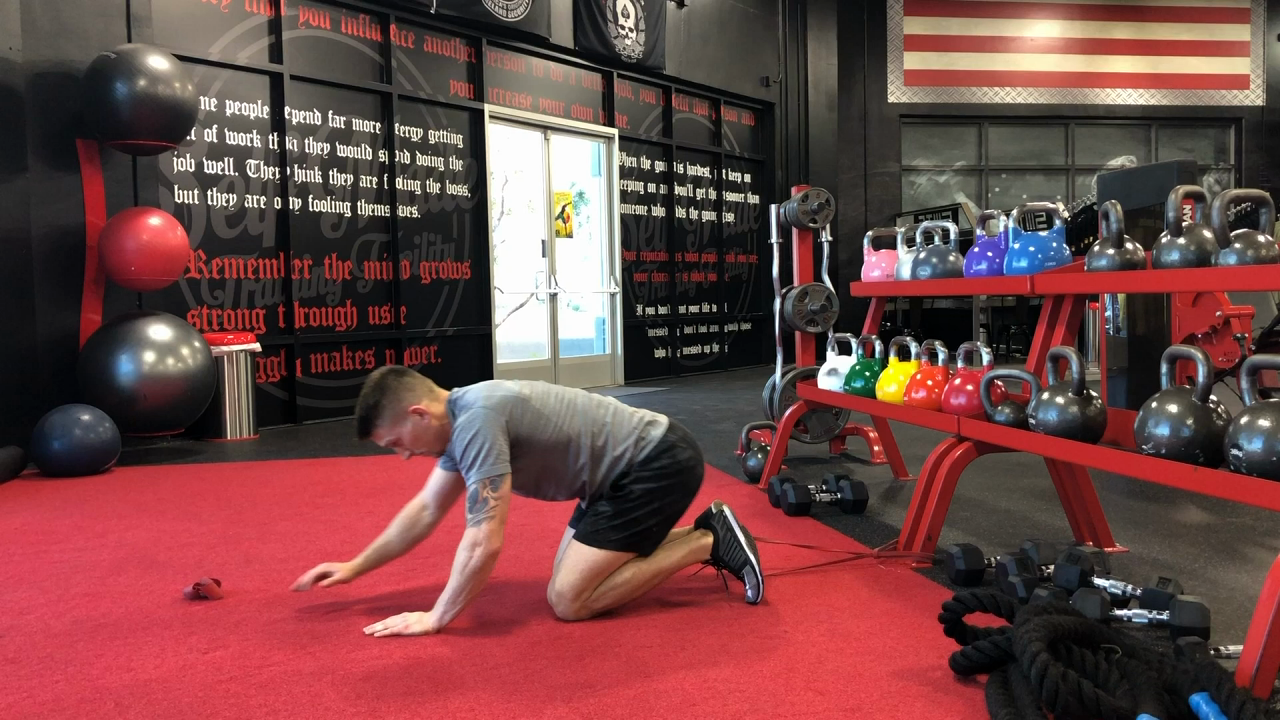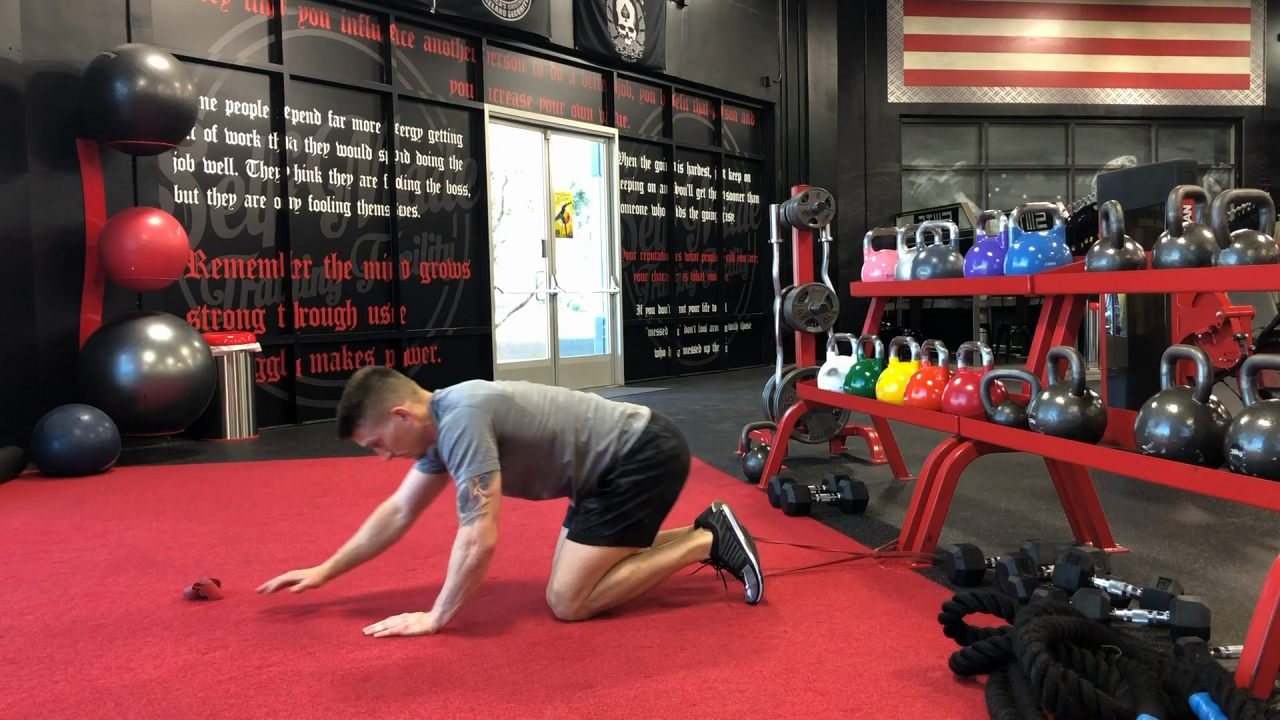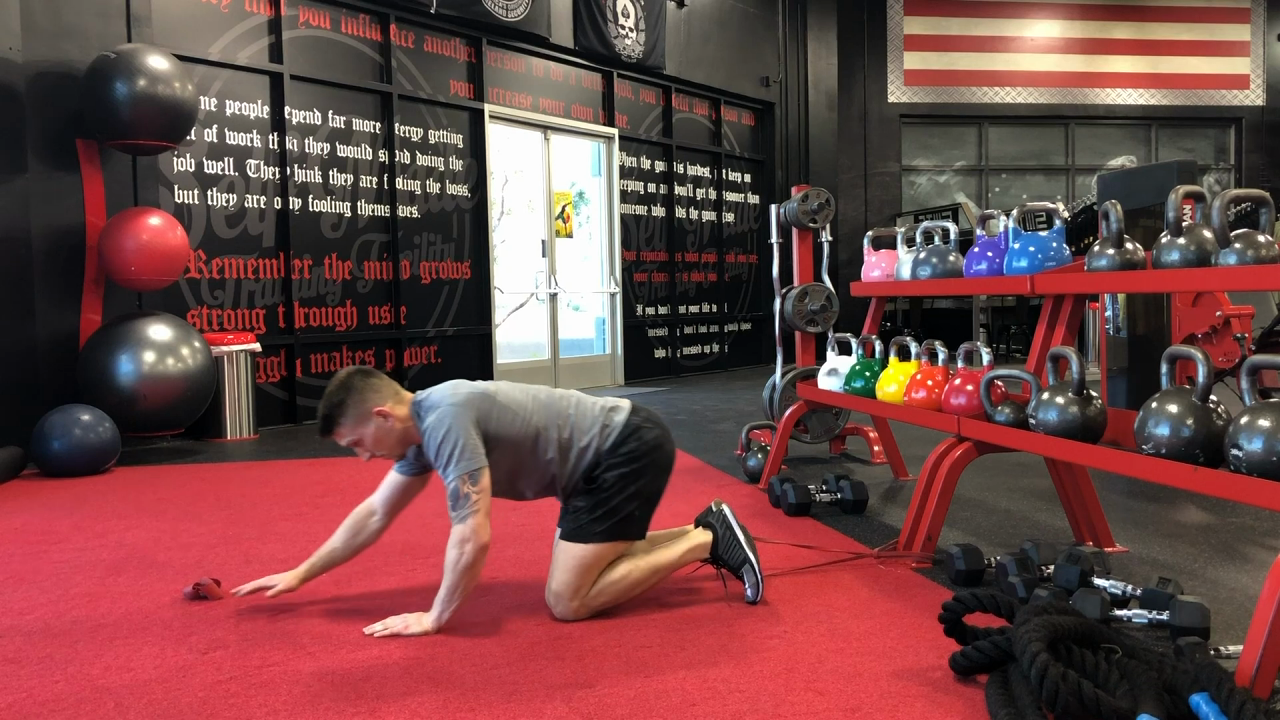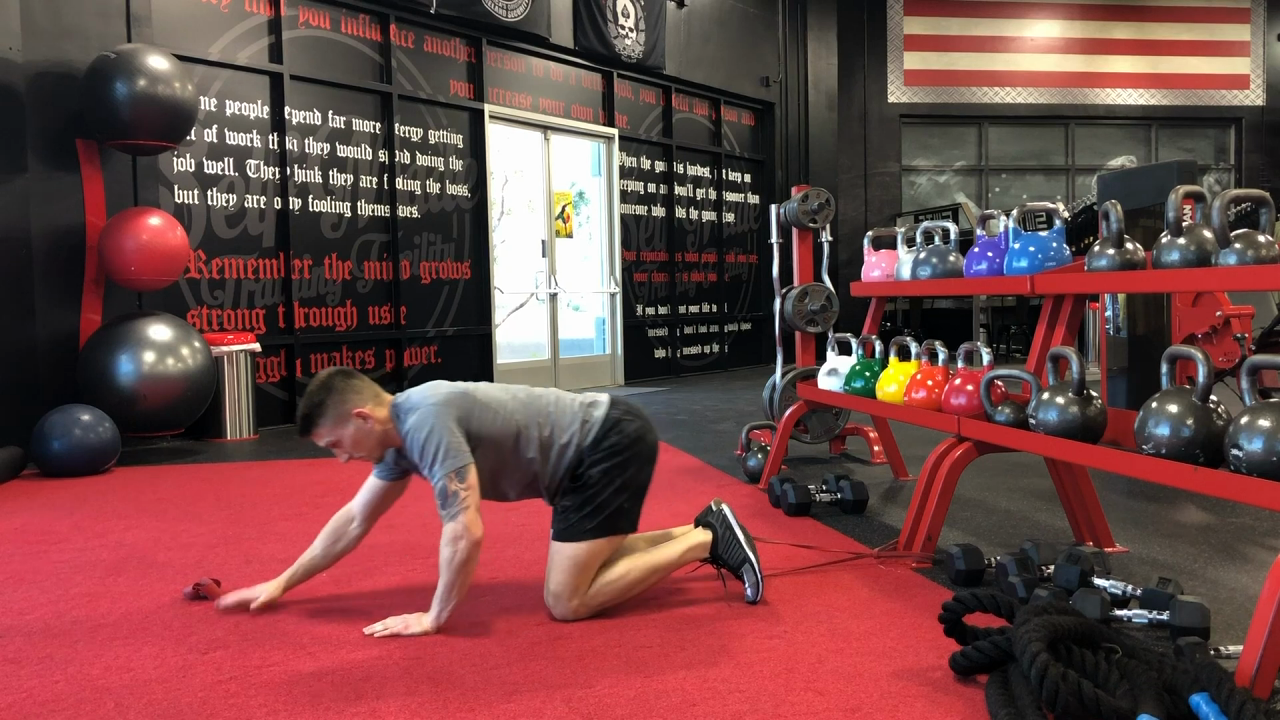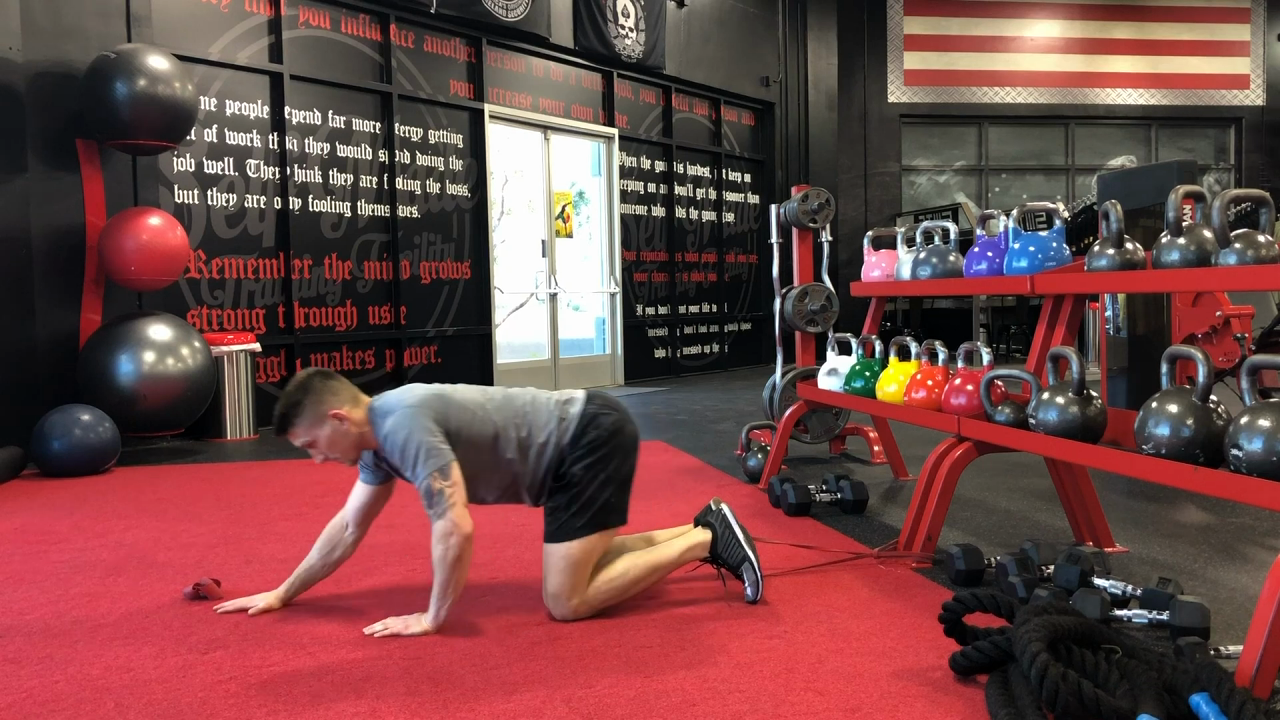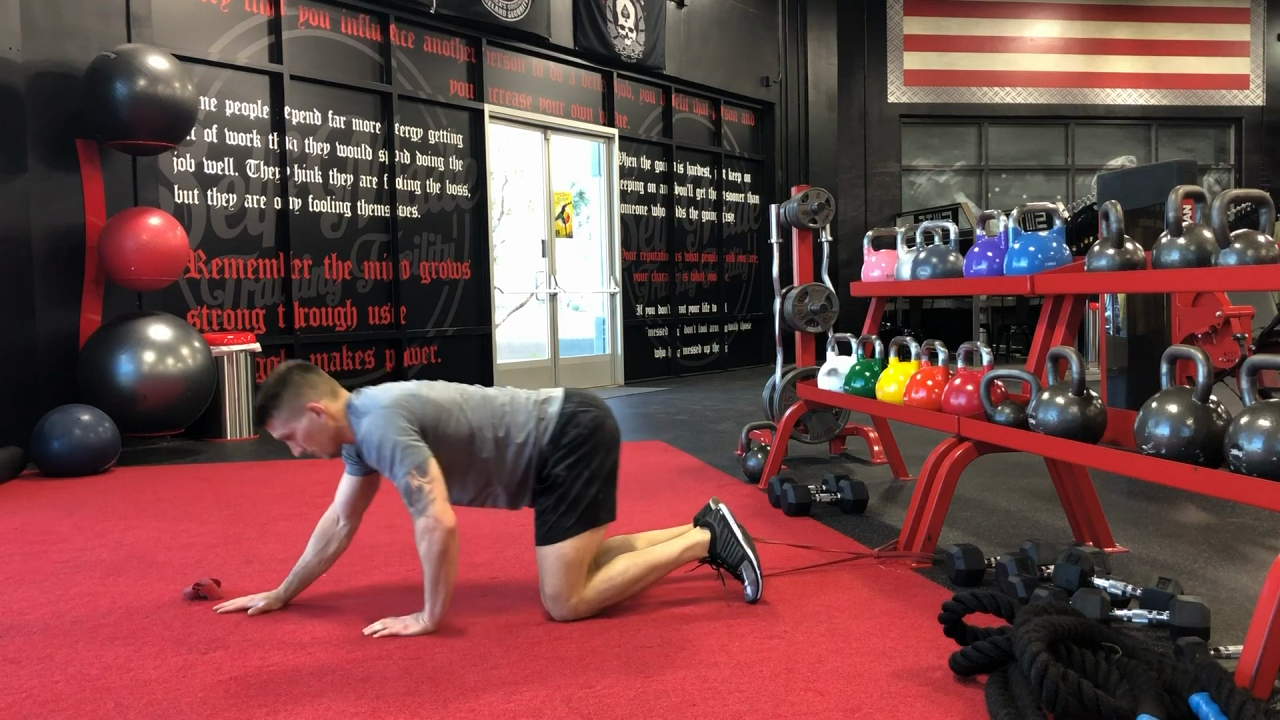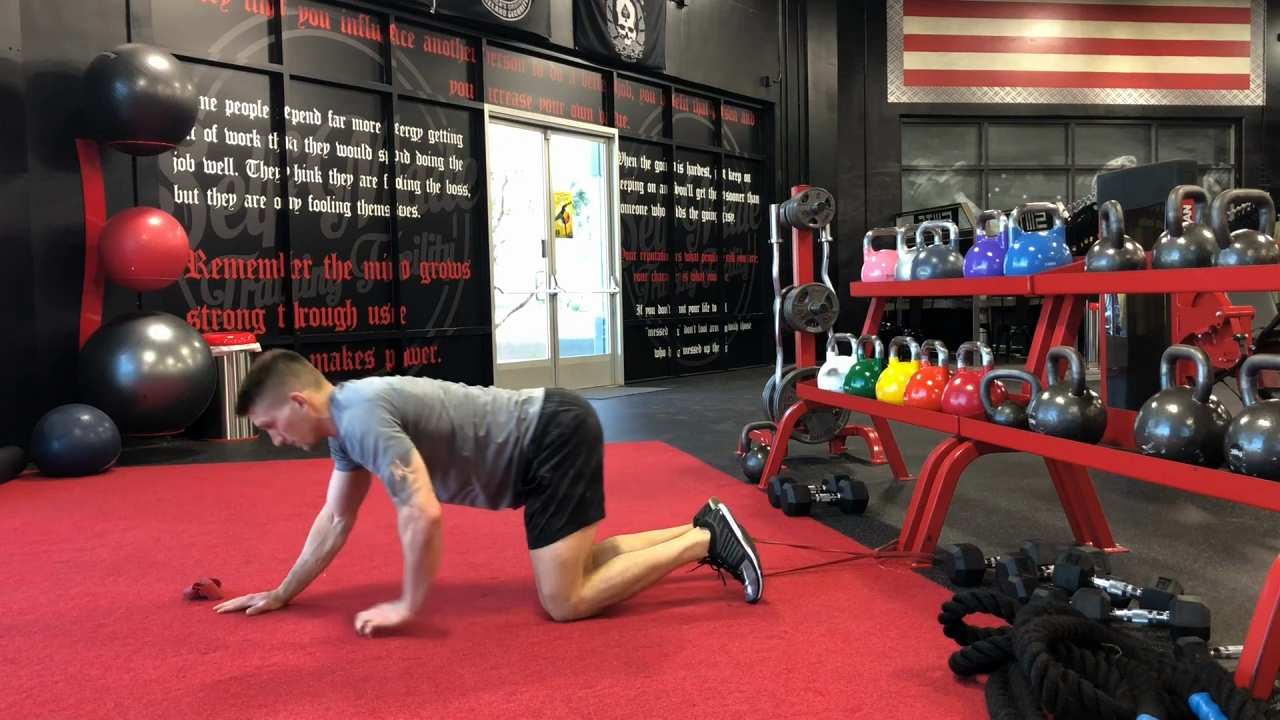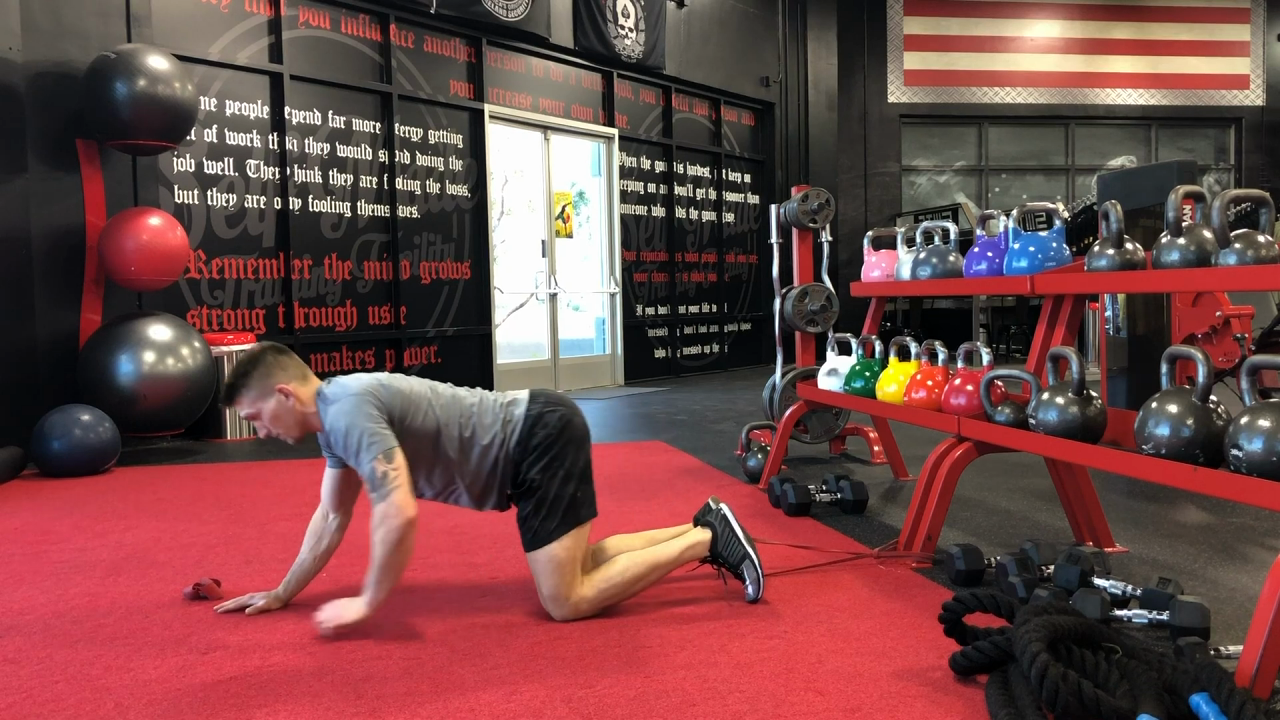
dt=0.1s
person 1, frame 1
left shoulder: (476, 421)
right shoulder: (463, 415)
left elbow: (484, 541)
right elbow: (426, 509)
left wrist: (436, 617)
right wrist: (354, 567)
left hip: (660, 464)
right hip: (641, 461)
left knee: (569, 600)
right knee: (572, 574)
left ankle: (709, 542)
right ankle: (704, 533)
person 1, frame 2
left shoulder: (461, 420)
right shoulder: (445, 415)
left elbow: (479, 540)
right elbow: (399, 511)
left wrist: (434, 618)
right wrist: (325, 571)
left hip: (645, 457)
right hip: (627, 455)
left knee: (567, 601)
right knee: (574, 572)
left ankle: (708, 542)
right ankle: (703, 534)
person 1, frame 3
left shoulder: (445, 420)
right shoulder: (424, 425)
left elbow: (473, 536)
right elbow: (374, 514)
left wrist: (436, 618)
right wrist: (299, 574)
left hip: (629, 449)
right hip: (615, 446)
left knee: (568, 601)
right knee: (579, 571)
left ankle: (708, 542)
right ankle: (703, 531)
person 1, frame 4
left shoulder: (425, 421)
right shoulder: (405, 427)
left elbow: (465, 532)
right elbow: (354, 520)
left wrist: (434, 618)
right wrist: (280, 583)
left hip: (611, 443)
right hip: (598, 443)
left knee: (566, 601)
right knee: (576, 569)
left ankle: (706, 541)
right ankle: (702, 530)
person 1, frame 5
left shoulder: (403, 425)
right shoulder: (380, 429)
left elbow: (456, 529)
right elbow: (349, 525)
left wrist: (435, 616)
right wrist: (283, 592)
left hip: (591, 438)
right hip: (584, 433)
left knee: (567, 601)
right knee: (575, 569)
left ankle: (706, 541)
right ankle: (703, 529)
person 1, frame 6
left shoulder: (379, 422)
right shoulder: (362, 425)
left elbow: (439, 525)
right elbow: (340, 522)
left wrist: (430, 615)
right wrist: (281, 593)
left hip: (571, 437)
right hip: (569, 431)
left knee: (566, 603)
right knee: (575, 569)
left ankle: (705, 541)
right ankle: (702, 528)
person 1, frame 7
left shoulder: (362, 416)
right shoulder: (349, 415)
left elbow: (424, 514)
right elbow: (336, 518)
left wrist: (409, 604)
right wrist: (283, 593)
left hip: (553, 435)
right hip: (548, 432)
left knee: (567, 602)
right knee: (575, 570)
left ankle: (706, 541)
right ankle: (703, 528)
person 1, frame 8
left shoulder: (345, 411)
right shoulder: (339, 409)
left elbow: (399, 514)
right elbow: (332, 516)
left wrist: (369, 602)
right wrist: (281, 592)
left hip: (540, 438)
right hip: (540, 431)
left knee: (567, 602)
right knee: (576, 570)
left ankle: (706, 541)
right ankle: (703, 528)
